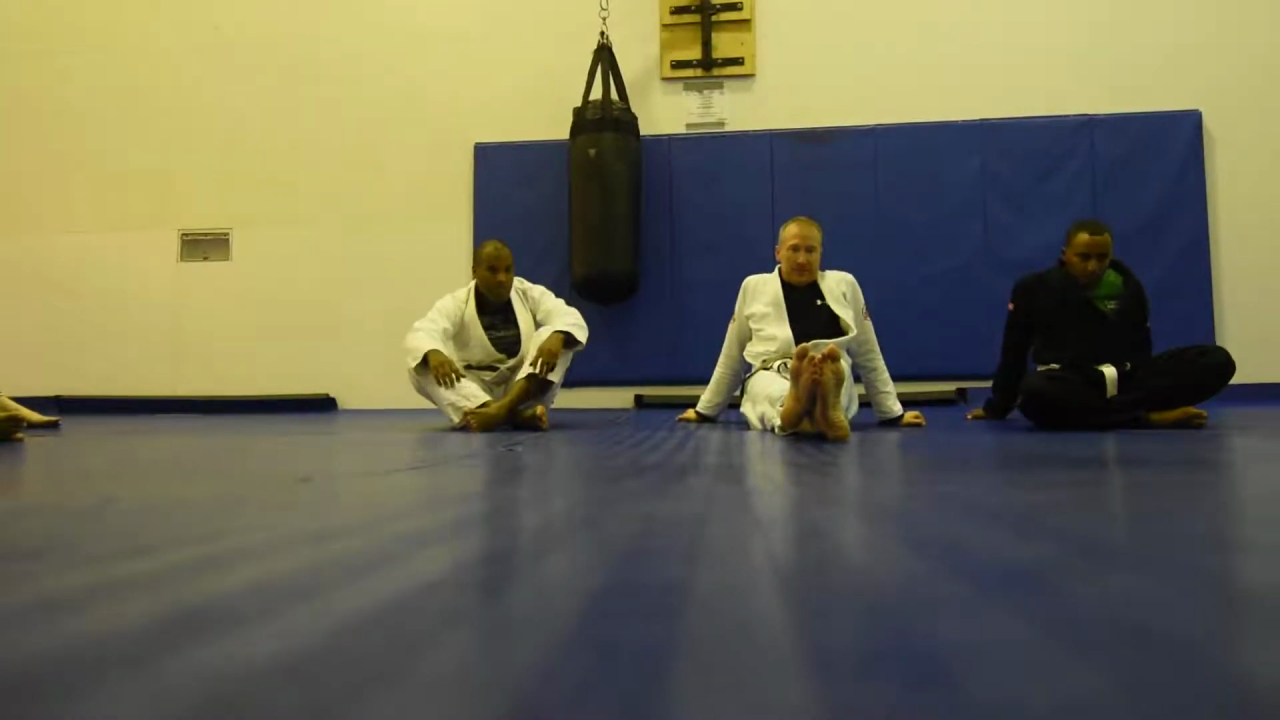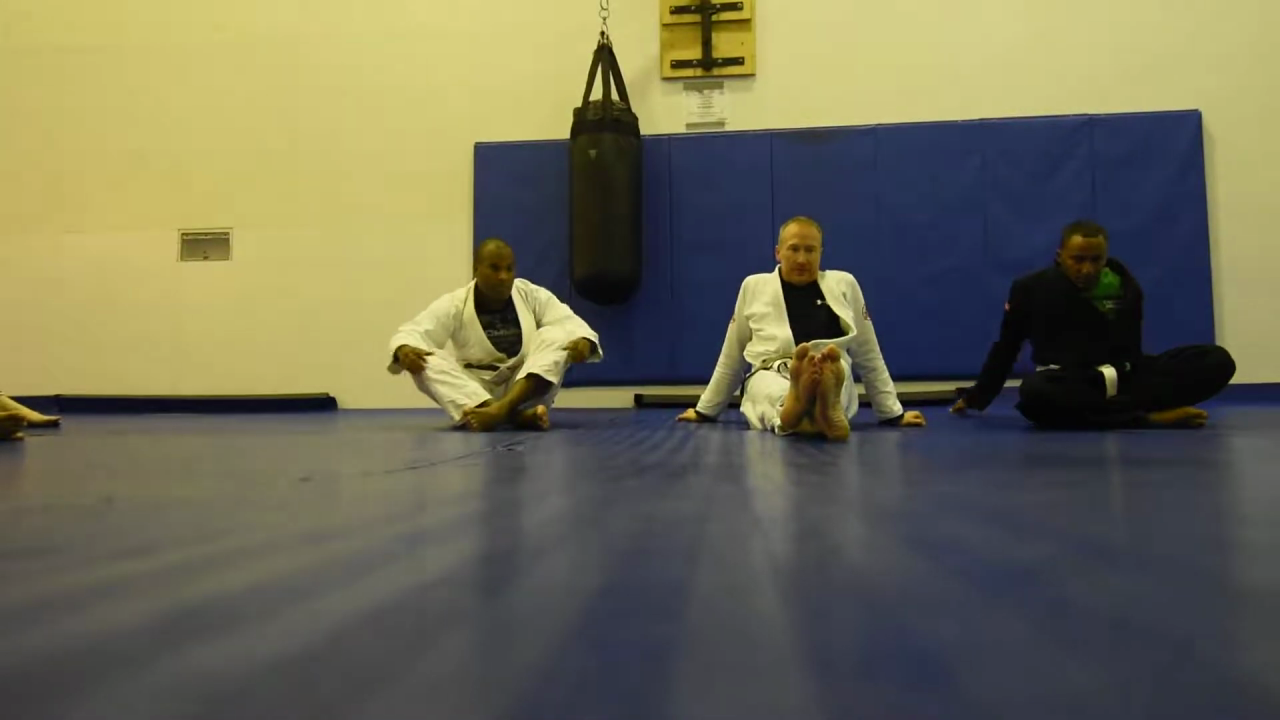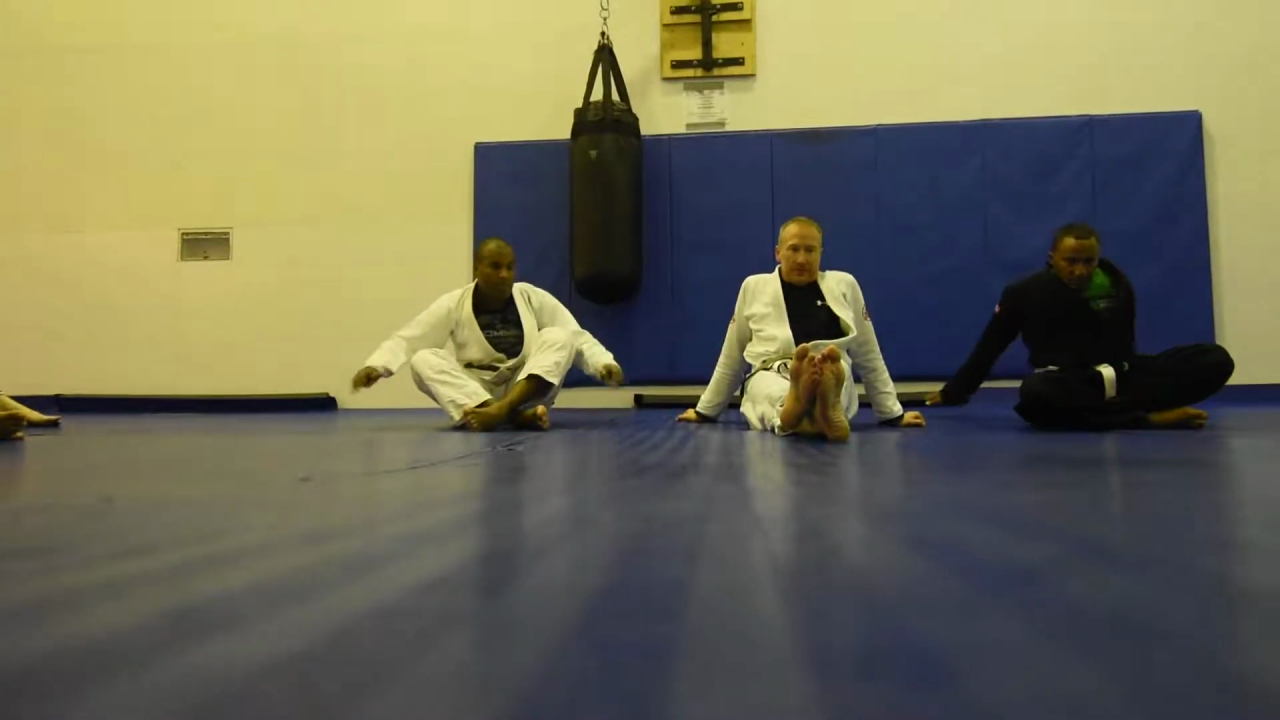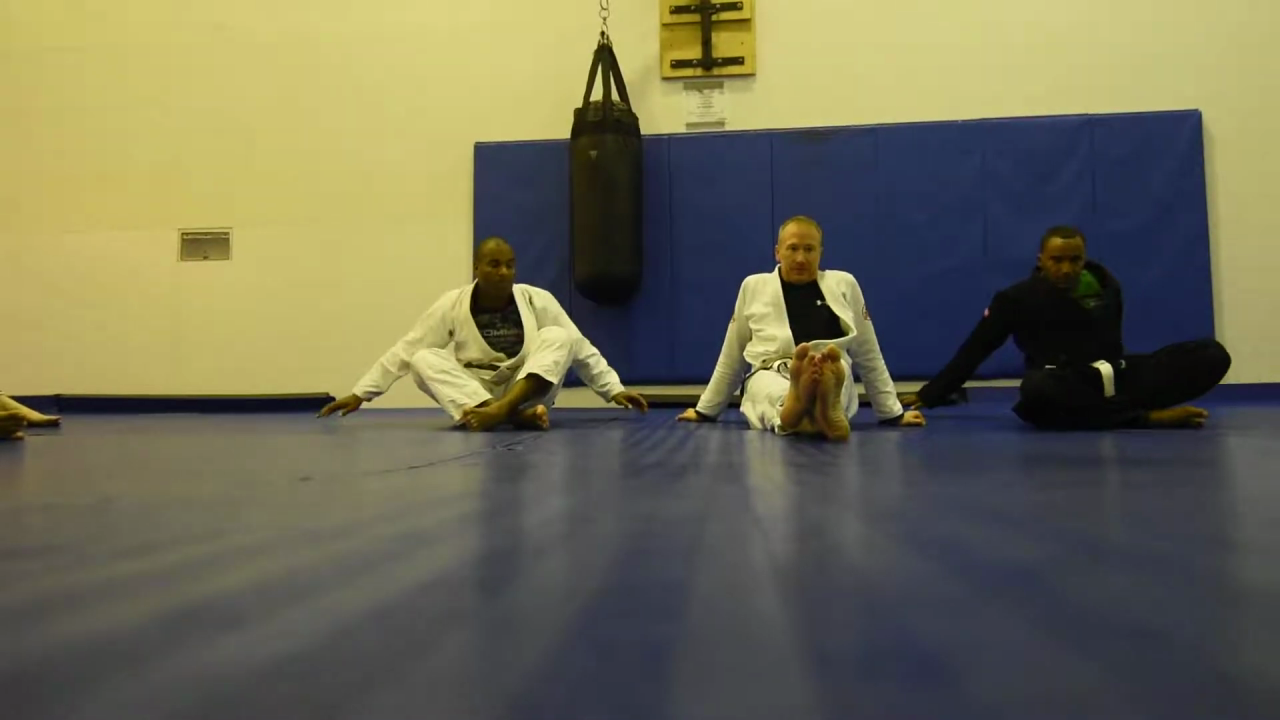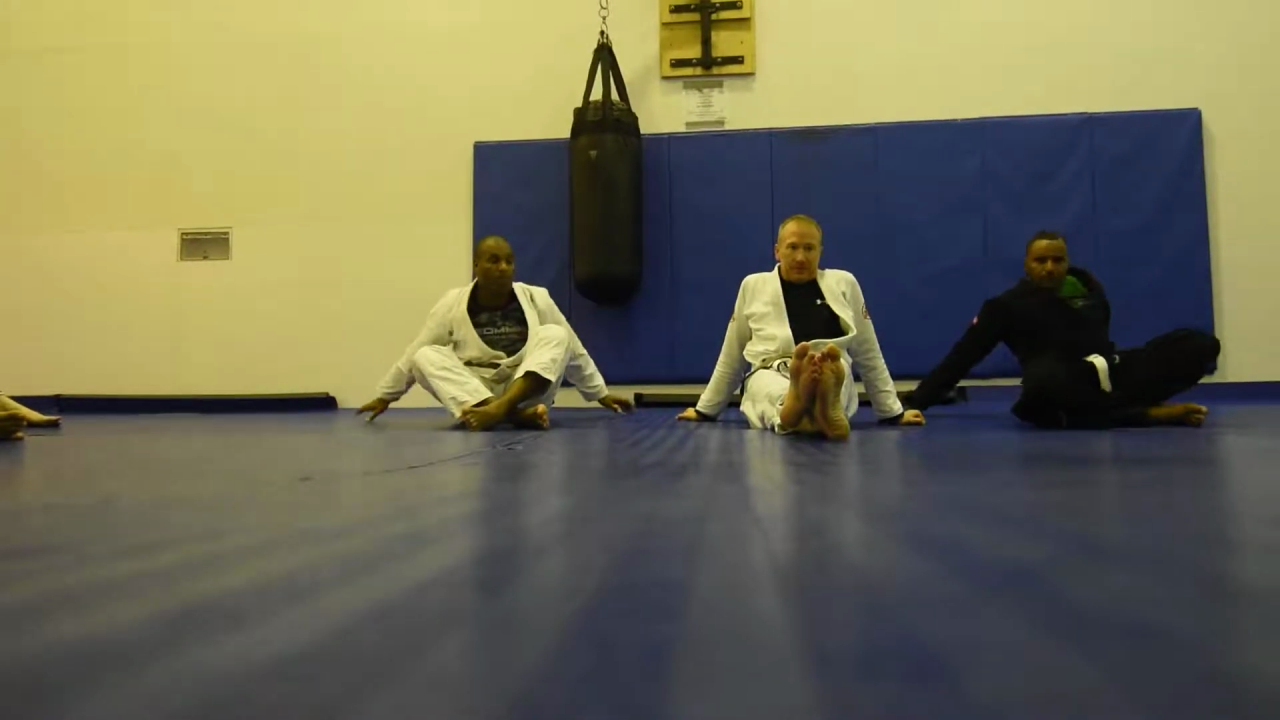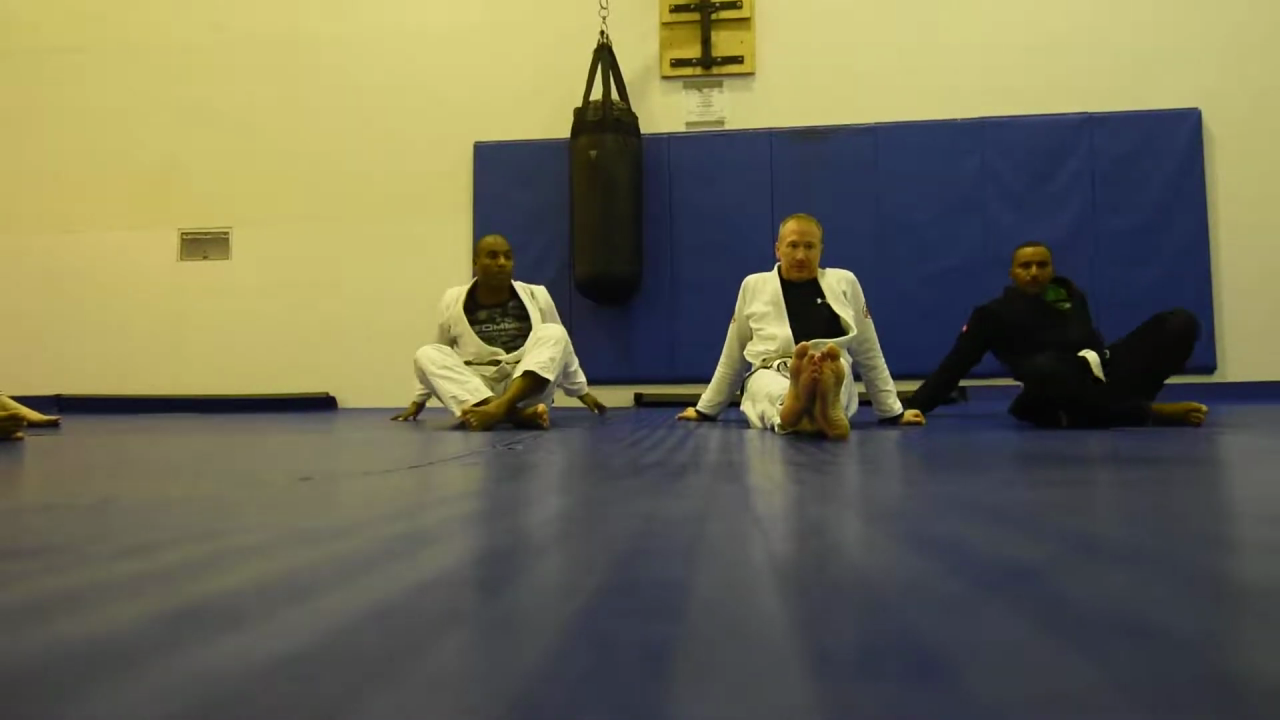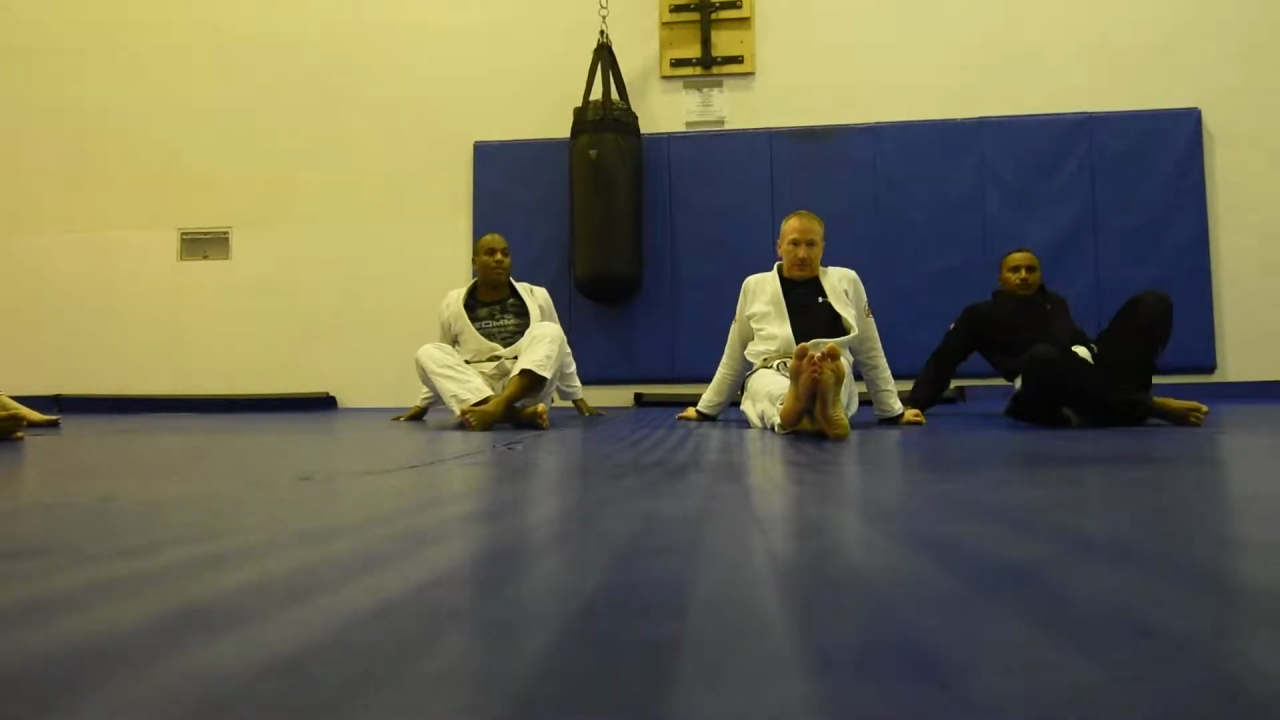
dt=0.1s
person 1, frame 1
left shoulder: (1128, 287)
right shoulder: (1034, 289)
left elbow: (1140, 347)
right elbow: (1015, 349)
right wrist: (999, 406)
left hip: (1124, 379)
right hip: (1069, 385)
left knee: (1218, 361)
right knee: (1036, 392)
left ankle: (1114, 410)
right ankle: (1147, 417)
person 1, frame 2
left shoulder: (1125, 287)
right shoulder: (1031, 290)
left elbow: (1131, 346)
right elbow: (1006, 347)
right wrist: (977, 397)
left hip: (1124, 380)
right hip: (1068, 385)
left knee: (1217, 361)
right knee: (1036, 393)
left ankle: (1111, 411)
right ankle: (1148, 416)
person 1, frame 3
left shoulder: (1119, 286)
right shoulder: (1025, 293)
left elbow: (1122, 343)
right elbow: (990, 345)
right wrist: (952, 393)
left hip: (1118, 380)
right hip: (1068, 385)
left knee: (1215, 360)
right knee: (1036, 392)
left ankle: (1113, 411)
right ankle: (1144, 417)
person 1, frame 4
left shoulder: (1106, 287)
right shoulder: (1016, 299)
right elbow: (975, 350)
right wrist: (930, 395)
left hip: (1117, 378)
right hip: (1065, 385)
left knee: (1212, 356)
right knee: (1037, 390)
left ankle: (1115, 409)
right ankle: (1148, 416)
person 1, frame 5
left shoulder: (1089, 288)
right shoulder: (1006, 306)
right elbow: (962, 356)
right wrist: (918, 402)
left hip: (1111, 376)
right hip: (1064, 389)
left knee: (1200, 344)
right knee: (1041, 379)
right ankle: (1146, 414)
person 1, frame 6
left shoulder: (1072, 296)
right shoulder: (994, 314)
right elbow: (957, 362)
right wrist: (918, 405)
left hip: (1102, 374)
right hip: (1059, 385)
left knee: (1181, 323)
right knee: (1041, 370)
right ankle: (1148, 411)
person 1, frame 7
left shoulder: (1054, 303)
right shoulder: (982, 316)
right elbow: (943, 359)
right wrist: (917, 401)
left hip: (1093, 369)
right hip: (1054, 389)
left knee: (1152, 305)
right knee: (1041, 358)
right ankle: (1151, 405)
person 2, frame 1
left shoulder: (843, 285)
right shoulder: (754, 288)
left elbow: (868, 356)
right elbow: (731, 358)
left wrist: (893, 413)
right wrist: (705, 410)
left knee: (830, 369)
right knee: (776, 393)
left ankle: (824, 409)
right ankle: (807, 410)
person 2, frame 2
left shoulder: (843, 285)
right shoulder: (754, 287)
left elbow: (868, 356)
right elbow: (731, 358)
left wrist: (893, 413)
right wrist: (705, 410)
left knee: (830, 369)
right knee: (777, 395)
left ankle: (825, 409)
right ankle: (806, 411)
person 2, frame 3
left shoulder: (844, 285)
right shoulder: (754, 288)
left elbow: (868, 356)
right elbow: (731, 359)
left wrist: (893, 413)
right wrist: (705, 410)
left hip: (830, 380)
right knee: (777, 396)
left ankle: (823, 410)
right ankle: (806, 410)
person 2, frame 4
left shoulder: (844, 285)
right shoulder: (753, 288)
left elbow: (868, 356)
right elbow: (731, 359)
left wrist: (893, 413)
right wrist: (705, 410)
right knee: (778, 396)
left ankle: (819, 410)
person 2, frame 5
left shoulder: (843, 284)
right shoulder: (753, 287)
left elbow: (868, 355)
right elbow: (731, 358)
left wrist: (893, 412)
right wrist: (704, 409)
right knee: (768, 387)
left ankle: (825, 407)
person 2, frame 6
left shoulder: (844, 283)
right shoulder: (753, 287)
left elbow: (869, 354)
right elbow: (732, 358)
left wrist: (893, 412)
right wrist: (705, 409)
right knee: (773, 391)
left ankle: (825, 408)
person 2, frame 7
left shoulder: (846, 282)
right shoulder: (755, 287)
left elbow: (870, 353)
right elbow: (734, 358)
left wrist: (893, 411)
right wrist: (705, 409)
right knee: (772, 389)
left ankle: (825, 408)
right ankle: (807, 408)
person 3, frame 1
left shoulder: (531, 295)
right shoulder: (456, 304)
left elbow: (570, 318)
right elbow: (421, 334)
left wrist: (557, 337)
right wrist: (435, 355)
left hip: (527, 389)
right hip: (475, 390)
left knee: (559, 338)
right knee: (421, 368)
left ankle: (501, 410)
right ankle: (516, 415)
person 3, frame 2
left shoulder: (533, 297)
right shoulder: (454, 304)
left elbow: (574, 327)
right elbow: (409, 333)
left wrist: (584, 342)
right wrist: (404, 350)
left hip: (527, 391)
right hip: (473, 391)
left knee: (559, 337)
right knee: (420, 366)
left ankle: (501, 410)
right ankle: (516, 415)
person 3, frame 3
left shoulder: (535, 300)
right shoulder: (454, 304)
left elbow: (575, 338)
right elbow: (406, 339)
left wrist: (605, 364)
right wrist: (376, 366)
left hip: (525, 389)
right hip: (476, 390)
left knee: (556, 338)
right knee: (424, 361)
left ankle: (500, 410)
right ankle: (513, 414)
person 3, frame 4
left shoulder: (537, 300)
right shoulder: (452, 305)
left elbow: (578, 345)
right elbow: (406, 348)
left wrist: (615, 389)
right wrist: (360, 393)
left hip: (527, 393)
right hip: (472, 393)
left knee: (558, 338)
right knee: (422, 360)
left ankle: (502, 410)
right ankle: (515, 417)
person 3, frame 5
left shoulder: (536, 298)
right shoulder: (453, 304)
left elbow: (569, 347)
right elbow: (417, 348)
left wrist: (599, 391)
right wrist: (387, 394)
left hip: (526, 391)
right hip: (474, 392)
left knee: (555, 335)
right knee: (424, 357)
left ankle: (499, 410)
right ankle: (515, 415)
person 3, frame 6
left shoulder: (536, 297)
right shoulder: (454, 302)
left elbow: (558, 345)
right elbow: (430, 359)
left wrist: (581, 391)
right wrist: (418, 400)
left hip: (528, 389)
right hip: (474, 390)
left knee: (554, 335)
right knee: (427, 356)
left ankle: (498, 409)
right ankle: (516, 414)
person 3, frame 7
left shoulder: (536, 297)
right shoulder: (454, 303)
left elbow: (557, 349)
right elbow: (442, 365)
left wrist: (576, 398)
right wrist: (423, 404)
left hip: (527, 390)
right hip: (475, 389)
left knee: (547, 332)
right knee: (428, 354)
left ankle: (497, 409)
right ankle: (515, 414)
